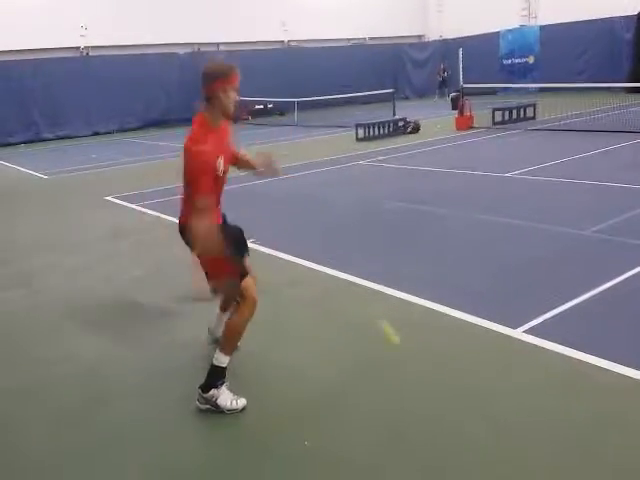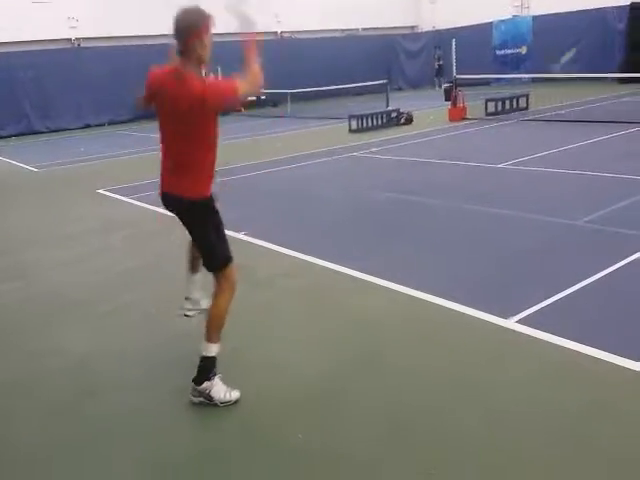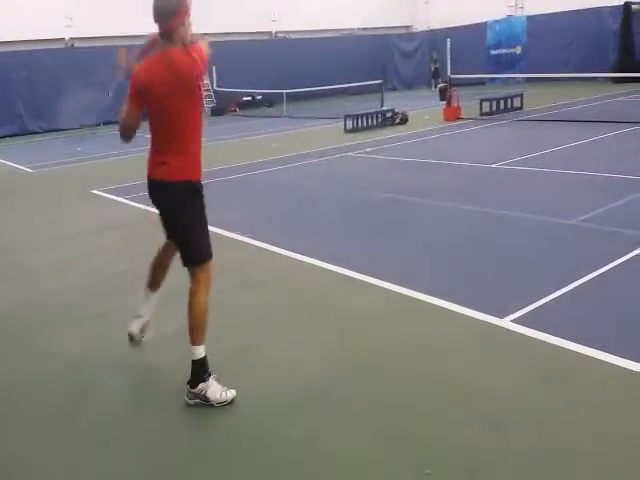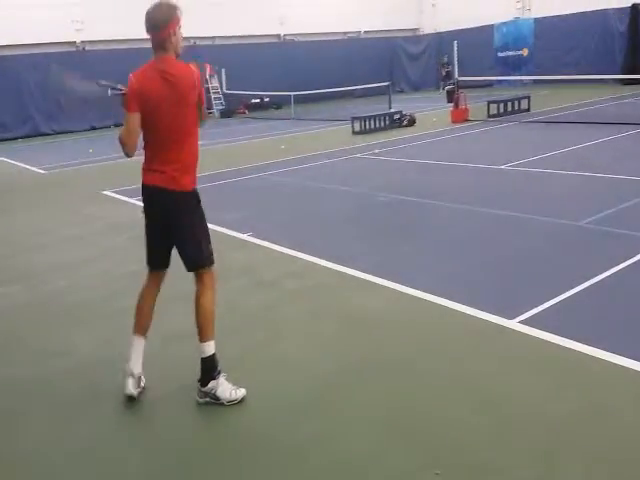
dt=0.2s
person 1, frame 1
left shoulder: (215, 123)
right shoulder: (201, 150)
right elbow: (199, 220)
left wrist: (253, 161)
right wrist: (214, 271)
left hip: (213, 217)
right hip: (204, 227)
left knee: (244, 274)
right knee: (248, 296)
left ankle: (222, 328)
right ankle: (211, 388)
person 1, frame 2
left shoulder: (159, 76)
right shoulder: (208, 92)
right elbow: (251, 88)
right wrist: (254, 55)
left hip: (170, 188)
right hip: (193, 195)
left knee: (202, 233)
right knee: (227, 280)
left ankle: (194, 293)
right ankle: (204, 380)
person 1, frame 3
left shoulder: (142, 72)
right shoulder: (193, 61)
left elbow: (126, 133)
left hip: (157, 179)
right hip: (184, 182)
left knee: (173, 242)
right knee: (201, 275)
left ankle: (140, 319)
right ankle: (199, 380)
person 1, frame 4
left shoulder: (137, 82)
right shoulder: (190, 75)
left elbow: (128, 146)
left hip: (152, 190)
right hip: (182, 192)
left knee: (155, 275)
right knee: (204, 278)
left ankle: (134, 370)
right ankle: (210, 378)
